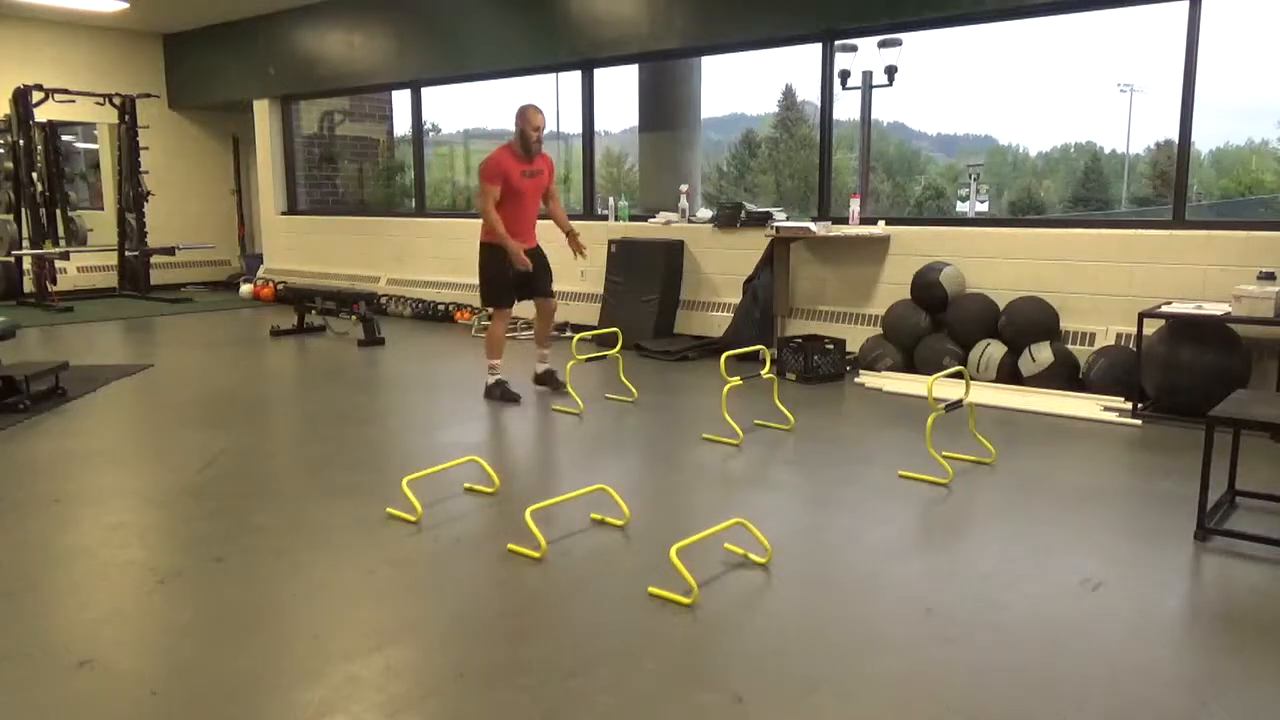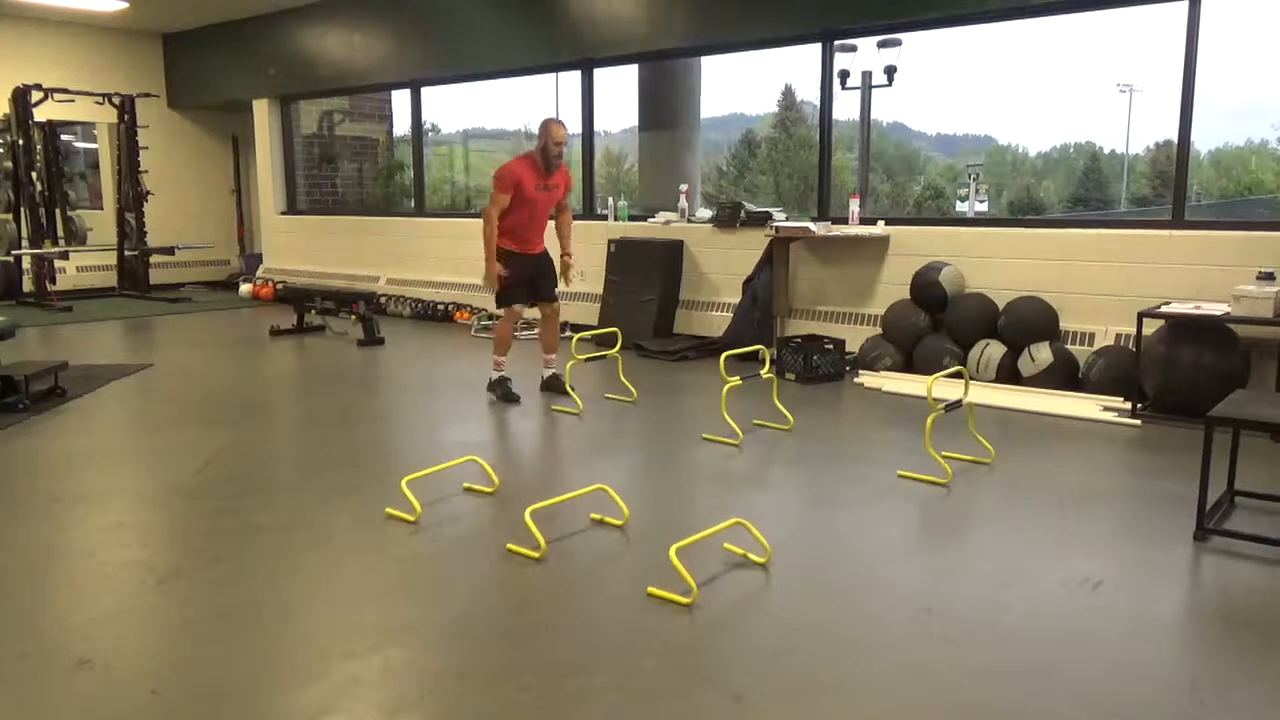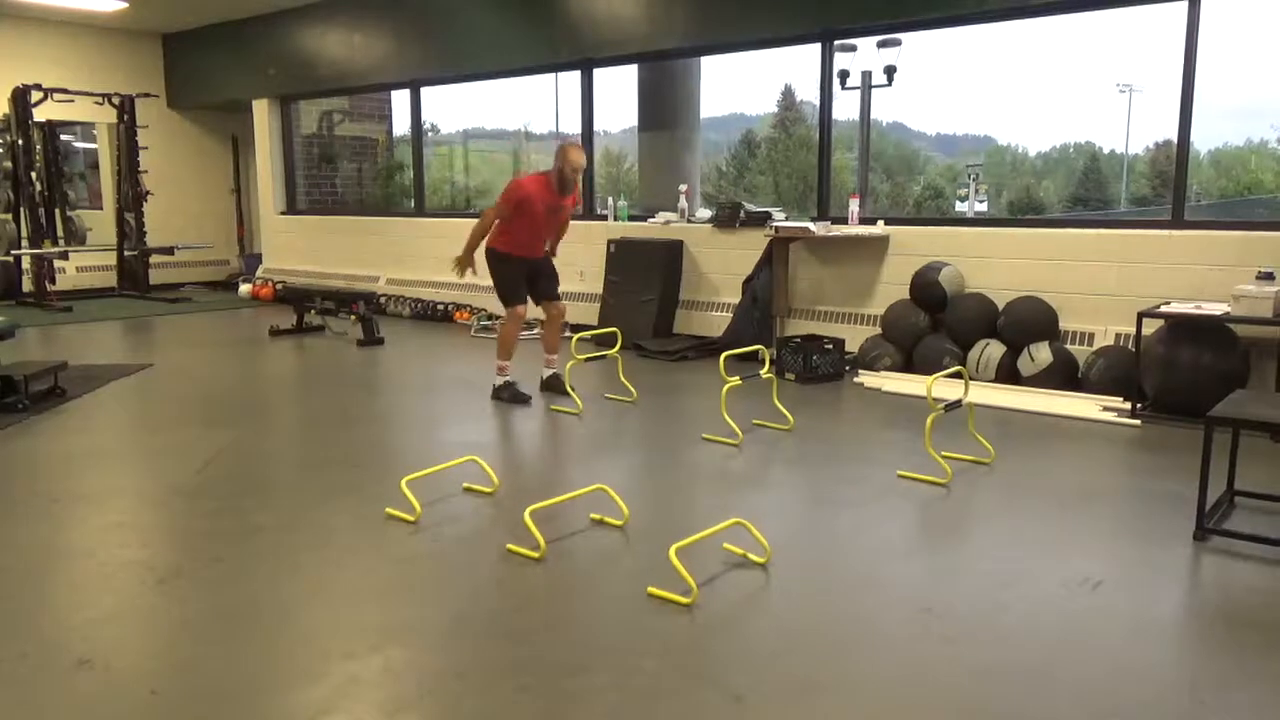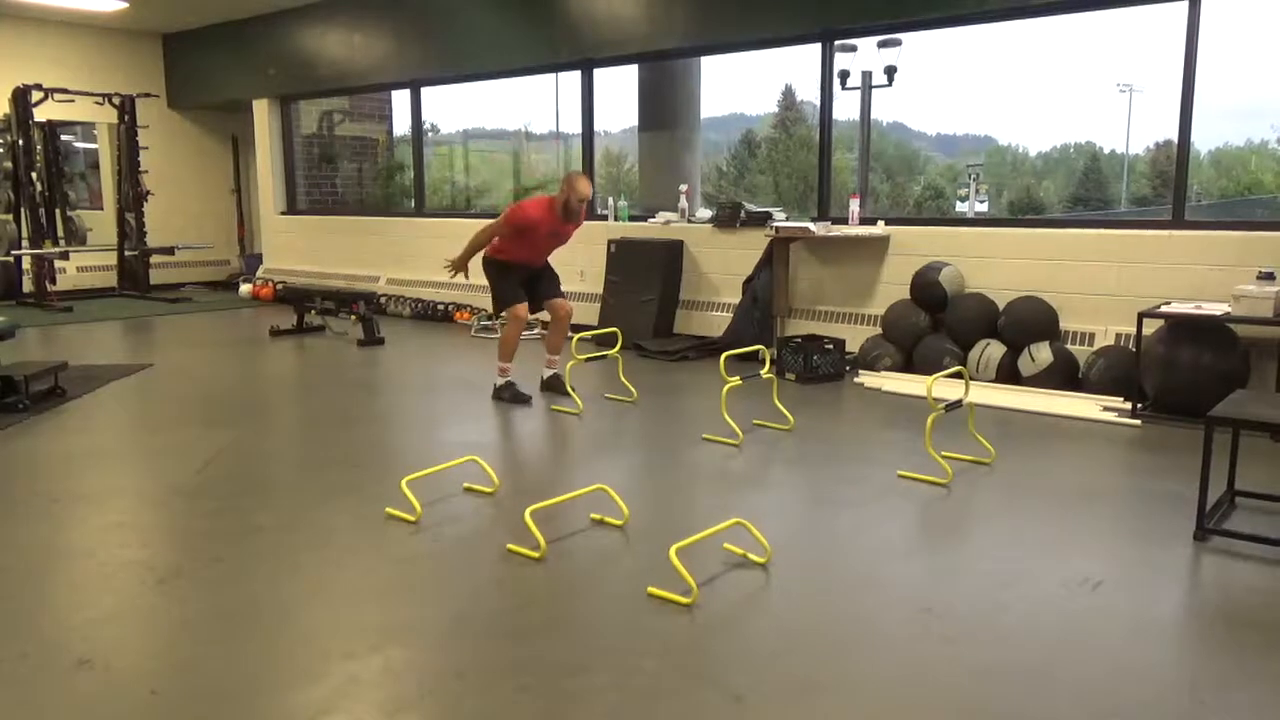
dt=0.2s
person 1, frame 1
left shoulder: (545, 162)
right shoulder: (496, 163)
left elbow: (551, 200)
right elbow: (487, 209)
left wrist: (569, 232)
right wrist: (510, 247)
left hip: (531, 247)
right hip: (499, 248)
left knee: (548, 304)
right knee: (501, 313)
left ankle: (543, 369)
right ankle: (493, 381)
person 1, frame 2
left shoulder: (563, 175)
right shoulder: (514, 171)
left elbow: (563, 215)
right elbow: (491, 216)
left wrist: (566, 253)
right wrist: (491, 261)
left hip: (537, 252)
right hip: (507, 251)
left knee: (551, 310)
right knee: (513, 311)
left ankle: (550, 375)
right ankle: (496, 377)
person 1, frame 3
left shoulder: (573, 194)
right shoulder: (526, 187)
right elbow: (489, 218)
left wrist: (551, 254)
right wrist: (467, 254)
left hip: (537, 257)
right hip: (505, 254)
left knee: (557, 311)
right knee: (518, 312)
left ankle: (550, 374)
right ankle: (501, 382)
person 1, frame 4
left shoulder: (576, 217)
right shoulder: (530, 212)
right elbow: (489, 232)
right wrist: (462, 260)
left hip: (536, 265)
right hip: (503, 263)
left knee: (563, 311)
right knee: (519, 314)
left ankle: (550, 375)
right ankle: (502, 383)
